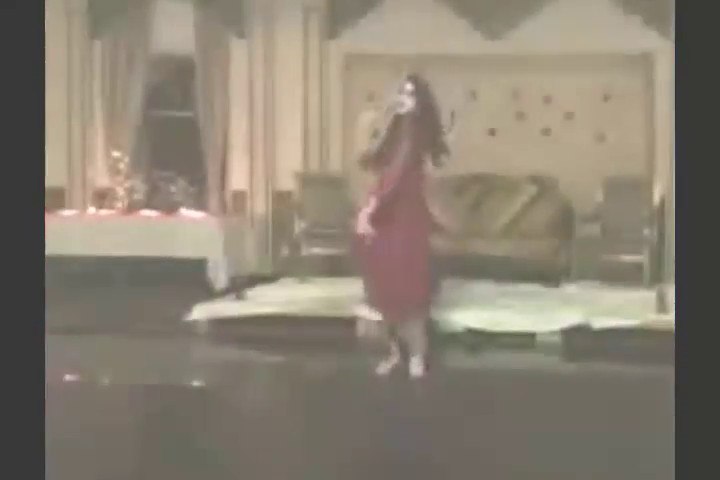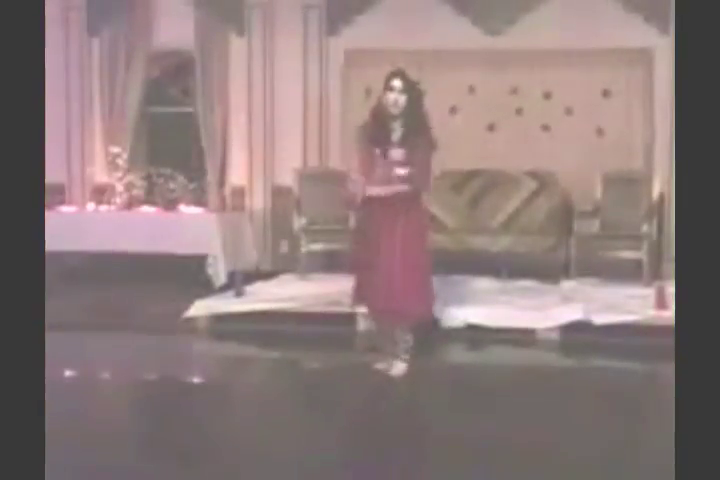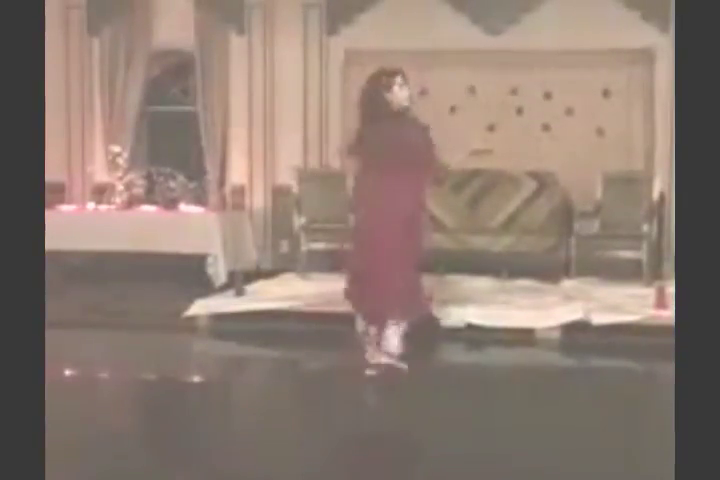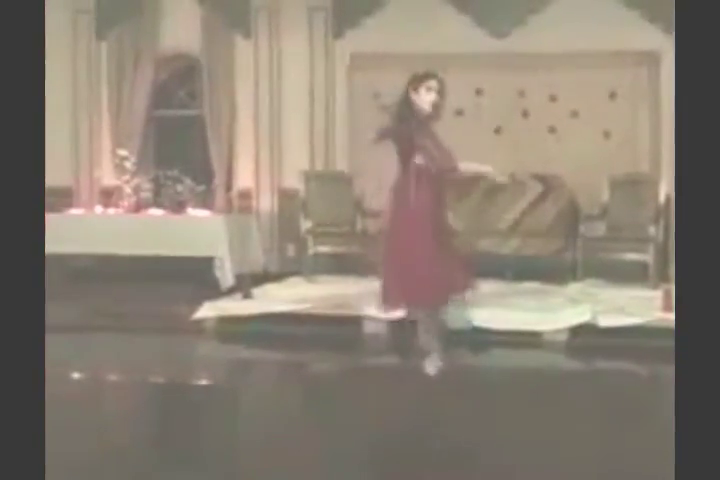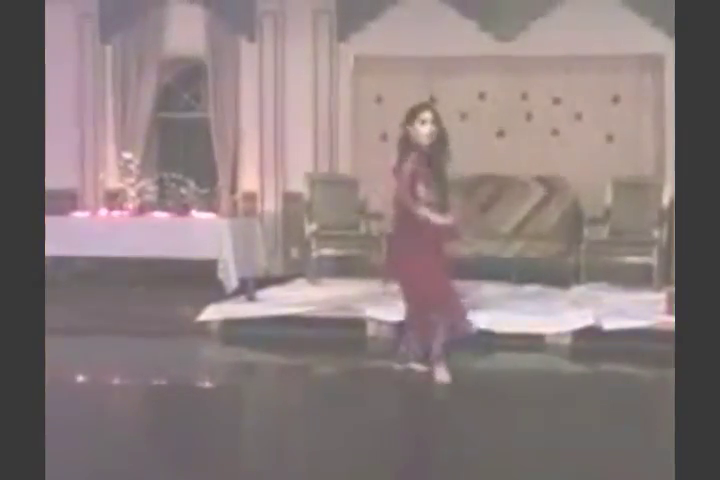
dt=1s
person 1, frame 1
left shoulder: (412, 130)
right shoulder: (397, 129)
left elbow: (395, 174)
right elbow: (372, 162)
left wrist: (367, 211)
left hip: (405, 212)
right hip: (386, 210)
left knee: (406, 285)
right knee: (383, 284)
left ankle: (416, 355)
right ankle: (394, 351)
person 1, frame 2
left shoulder: (420, 136)
right shoulder: (369, 130)
left elbow: (421, 180)
right elbow: (367, 172)
left wrist: (387, 188)
right wrist: (392, 167)
left hip: (405, 215)
right hip: (374, 214)
left knee: (401, 284)
right knee: (376, 284)
left ankle: (401, 354)
right ankle: (389, 351)
person 1, frame 3
left shoulder: (368, 132)
right shoulder: (413, 130)
left elbow: (360, 173)
right elbow: (432, 171)
left hip: (372, 213)
right hip: (401, 215)
left knee: (376, 285)
right knee: (399, 287)
left ankle: (376, 354)
right ankle: (387, 351)
person 1, frame 4
left shoulder: (419, 128)
right shoulder: (412, 127)
left elbow: (441, 163)
right elbow: (443, 163)
left hip: (427, 207)
right hip: (413, 208)
left knee: (437, 278)
right knee: (424, 278)
left ankle: (432, 349)
right ankle: (430, 350)
person 1, frame 5
left shoulder: (431, 159)
right shoulder: (413, 158)
right elbow: (402, 199)
right wrist: (434, 218)
left hip: (424, 240)
right hip: (413, 241)
left knee: (424, 301)
right knee: (440, 302)
left ankle: (410, 353)
right ankle: (436, 359)
